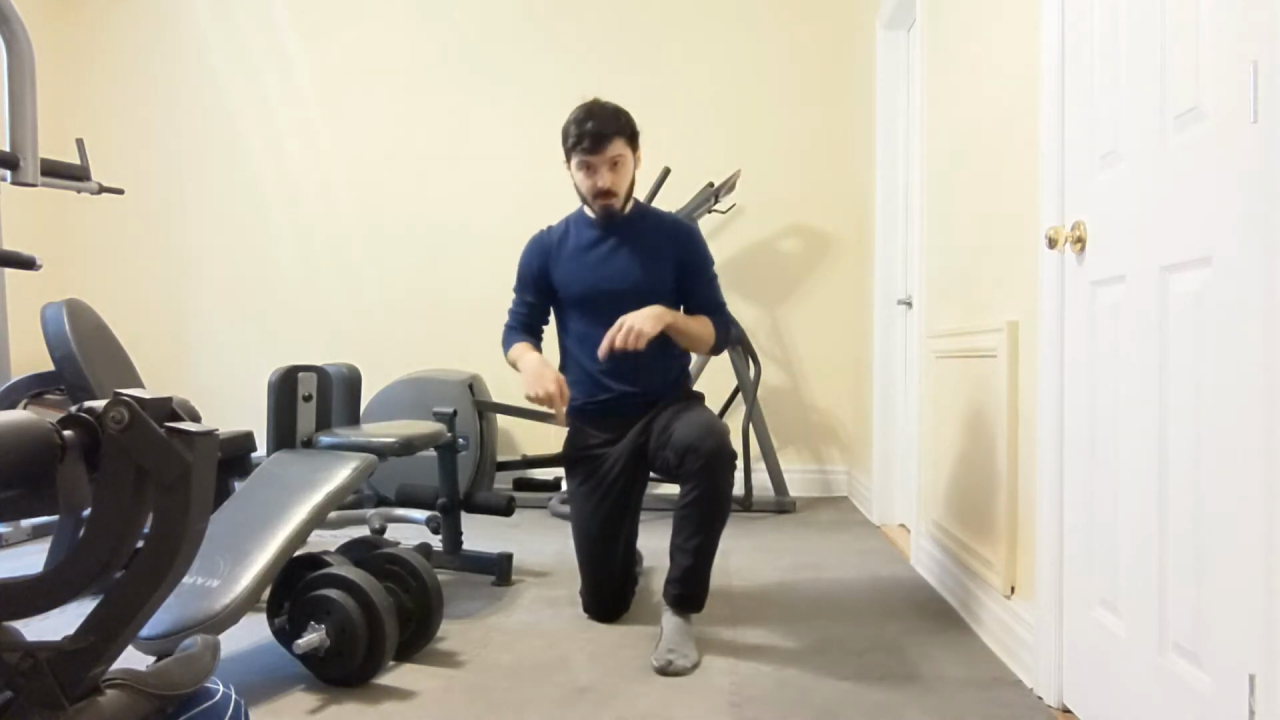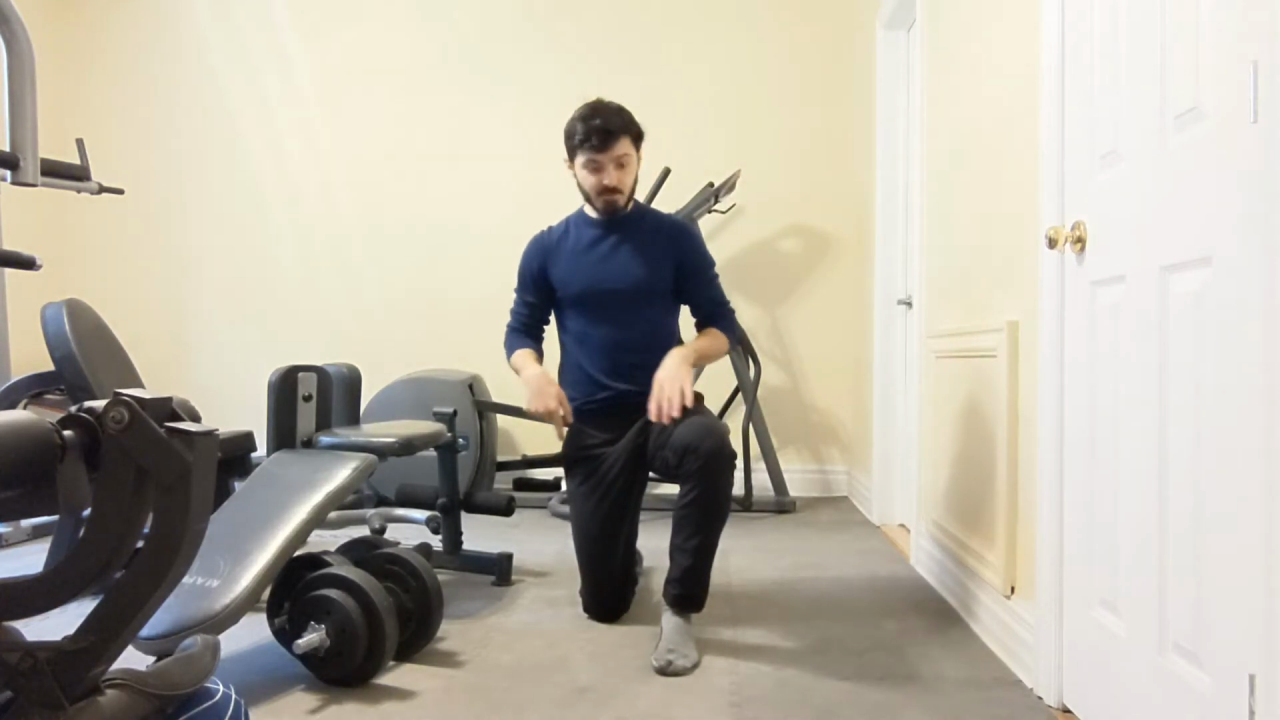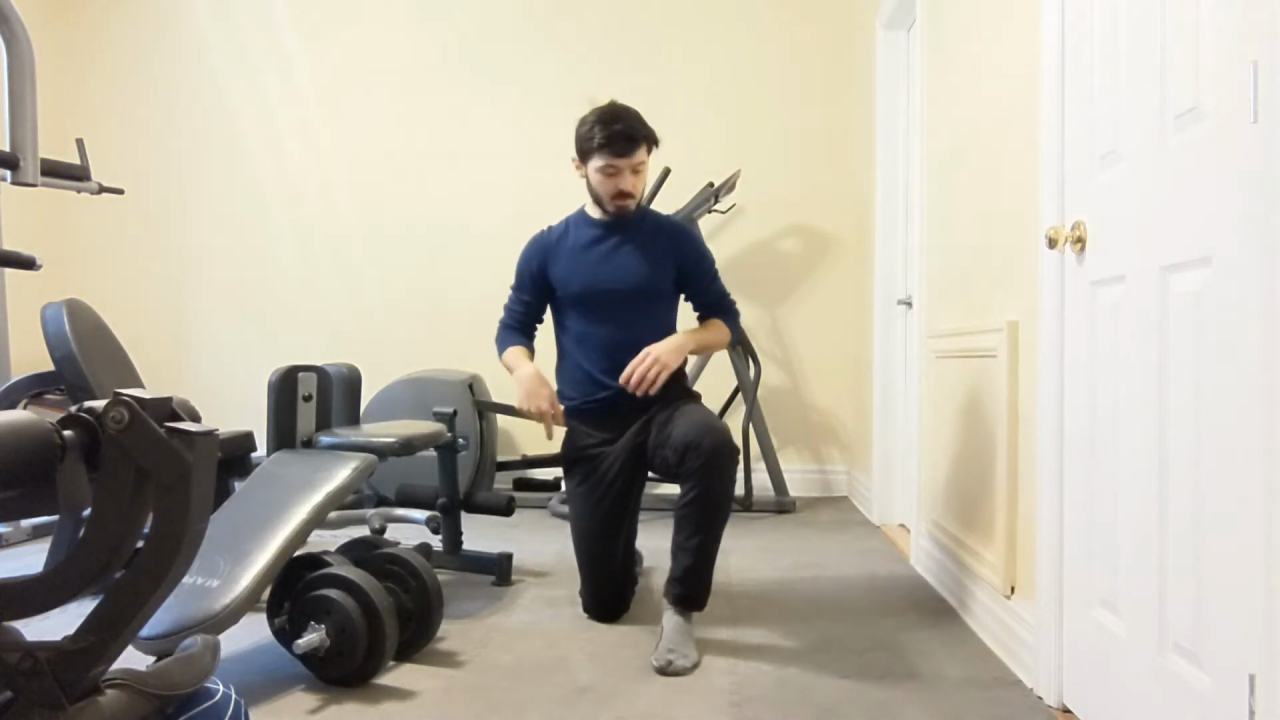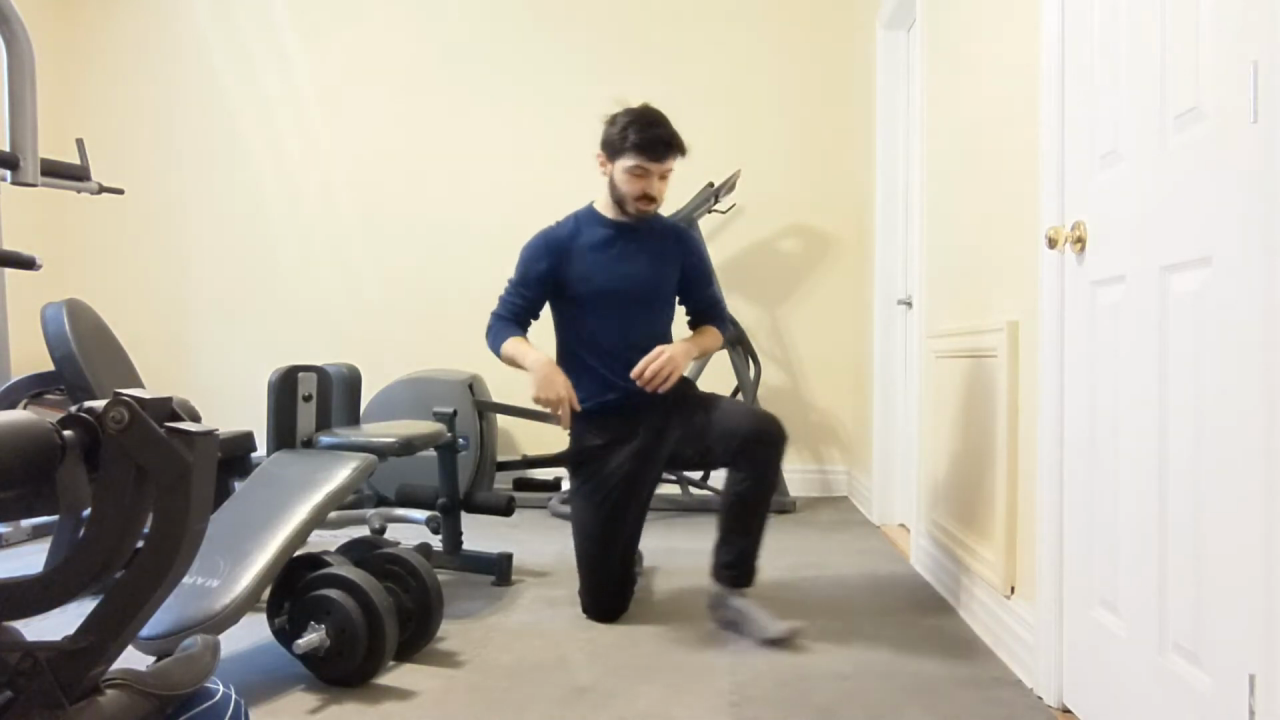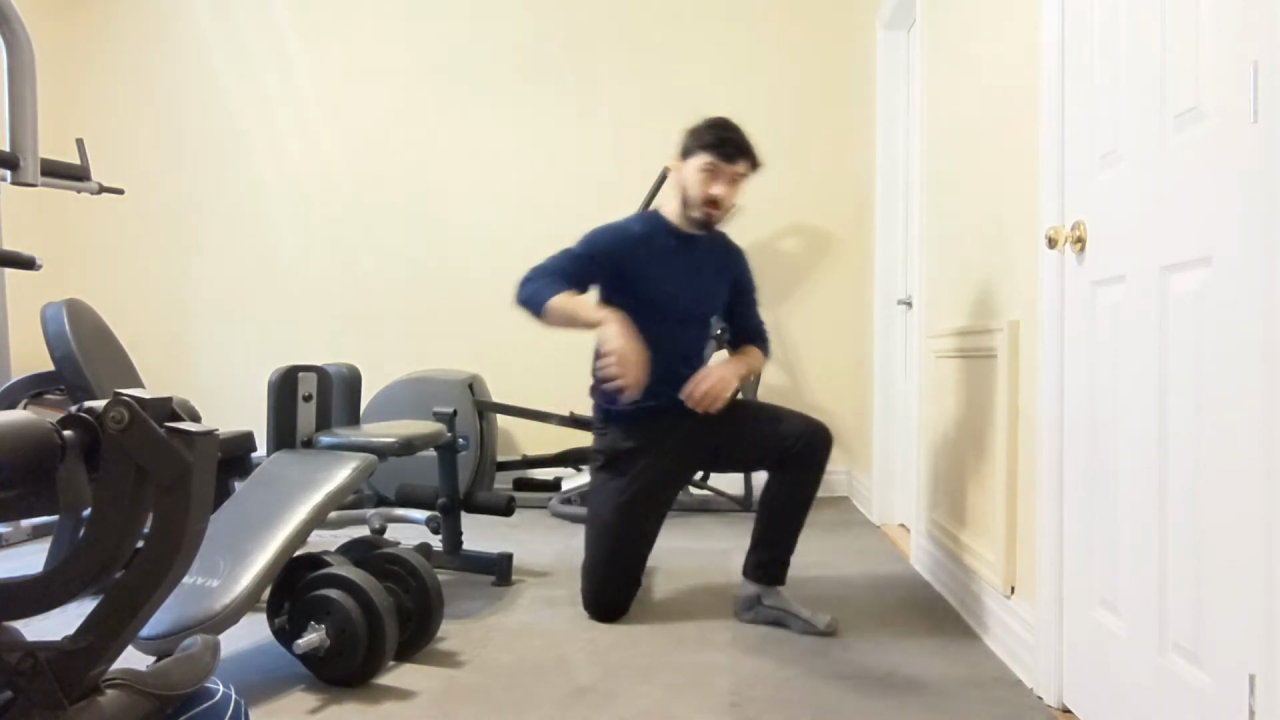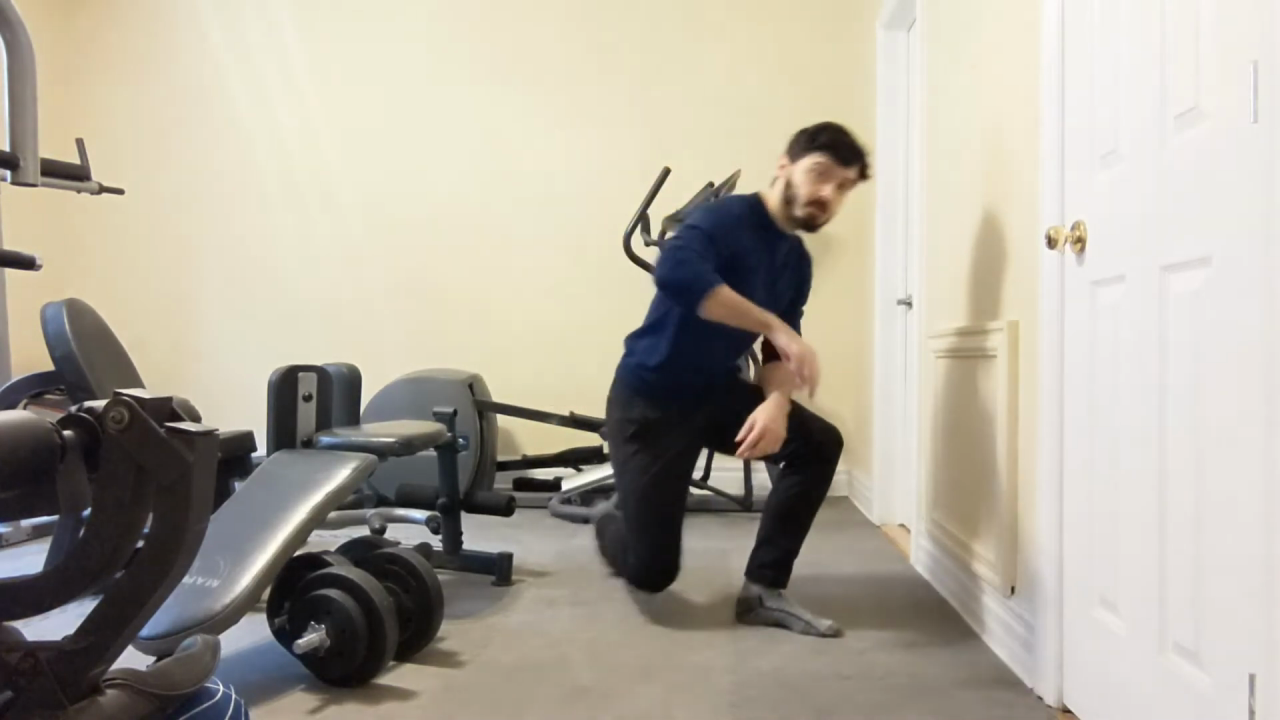
dt=0.3s
person 1, frame 1
left shoulder: (676, 236)
right shoulder: (547, 248)
left elbow: (718, 332)
right elbow: (518, 328)
left wrist: (660, 316)
right wrist: (534, 362)
left hip: (667, 406)
right hip: (593, 425)
left knee: (711, 446)
right knee: (602, 603)
left ankle: (680, 609)
right ankle: (627, 557)
person 1, frame 2
left shoulder: (675, 237)
right shoulder: (548, 249)
left elbow: (723, 326)
right elbow: (521, 330)
left wrist: (682, 356)
right wrist: (533, 373)
left hip: (662, 409)
right hip: (592, 424)
left knee: (711, 448)
right knee: (603, 603)
left ankle: (679, 609)
right ankle: (626, 557)
person 1, frame 3
left shoulder: (675, 238)
right shoulder: (547, 249)
left elbow: (725, 318)
right elbow: (513, 329)
left wrist: (682, 343)
right wrist: (525, 371)
left hip: (663, 405)
right hip: (591, 425)
left knee: (713, 444)
right knee: (603, 603)
left ankle: (679, 609)
right ankle: (625, 556)
person 1, frame 4
left shoulder: (678, 242)
right shoulder: (555, 246)
left elbow: (715, 322)
right elbow: (502, 327)
left wrist: (686, 349)
right wrist: (539, 362)
left hip: (670, 407)
right hip: (600, 427)
left knee: (759, 432)
right knee: (603, 604)
left ankle: (730, 591)
right ankle: (621, 553)
person 1, frame 5
left shoulder: (728, 259)
right shoulder: (625, 239)
left elbow: (753, 340)
right elbow: (534, 288)
left wrist: (731, 369)
right wrist: (607, 320)
left hip: (694, 409)
right hip: (627, 430)
left knee: (807, 439)
right knee: (606, 603)
left ankle: (760, 590)
right ankle: (625, 544)
person 1, frame 6
left shoulder: (797, 261)
right shoulder: (725, 219)
left elbow: (780, 356)
right elbow: (675, 271)
left wrist: (778, 402)
right wrist: (775, 329)
left hip: (716, 392)
right hip: (648, 397)
left knee: (821, 443)
right knee: (651, 571)
left ankle: (762, 591)
right ankle: (614, 521)
